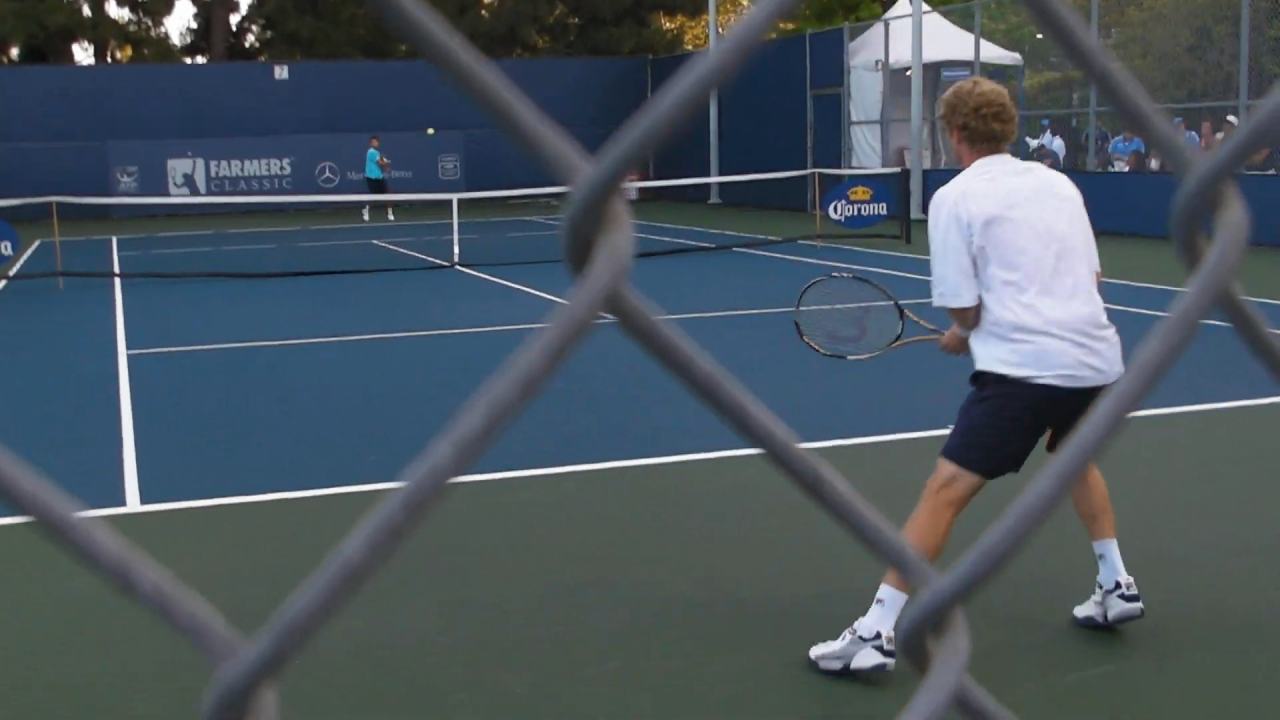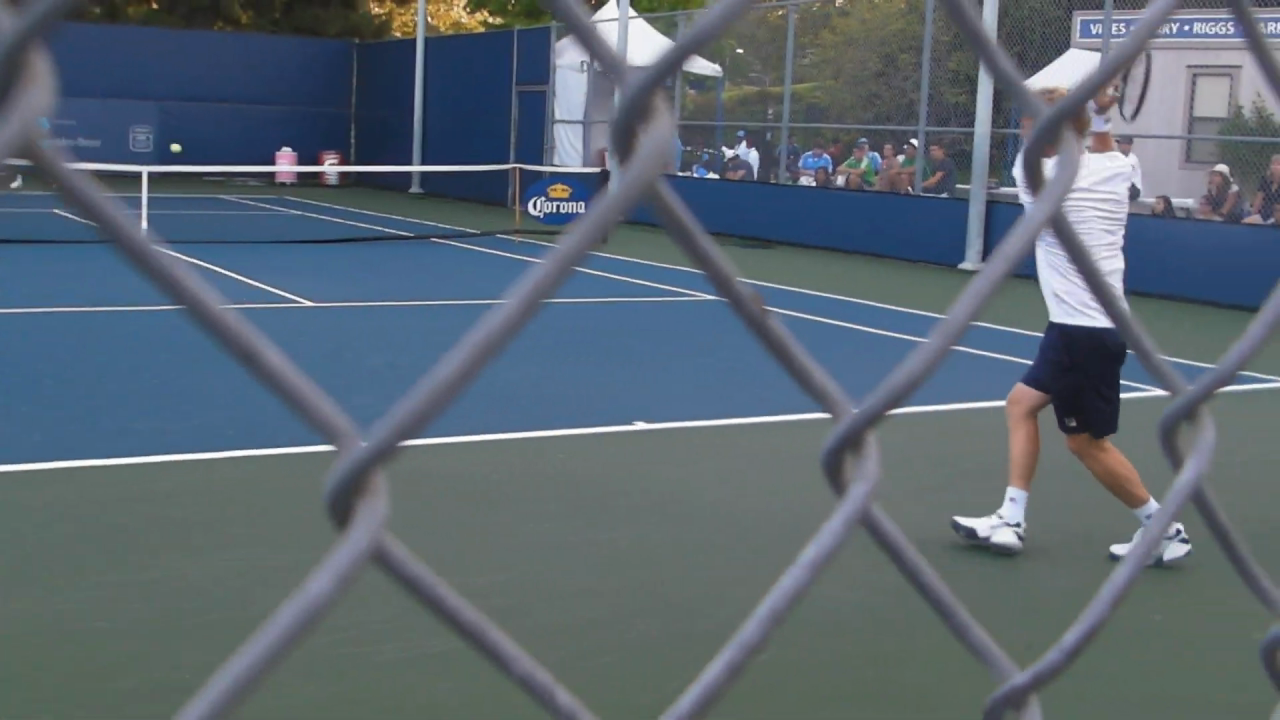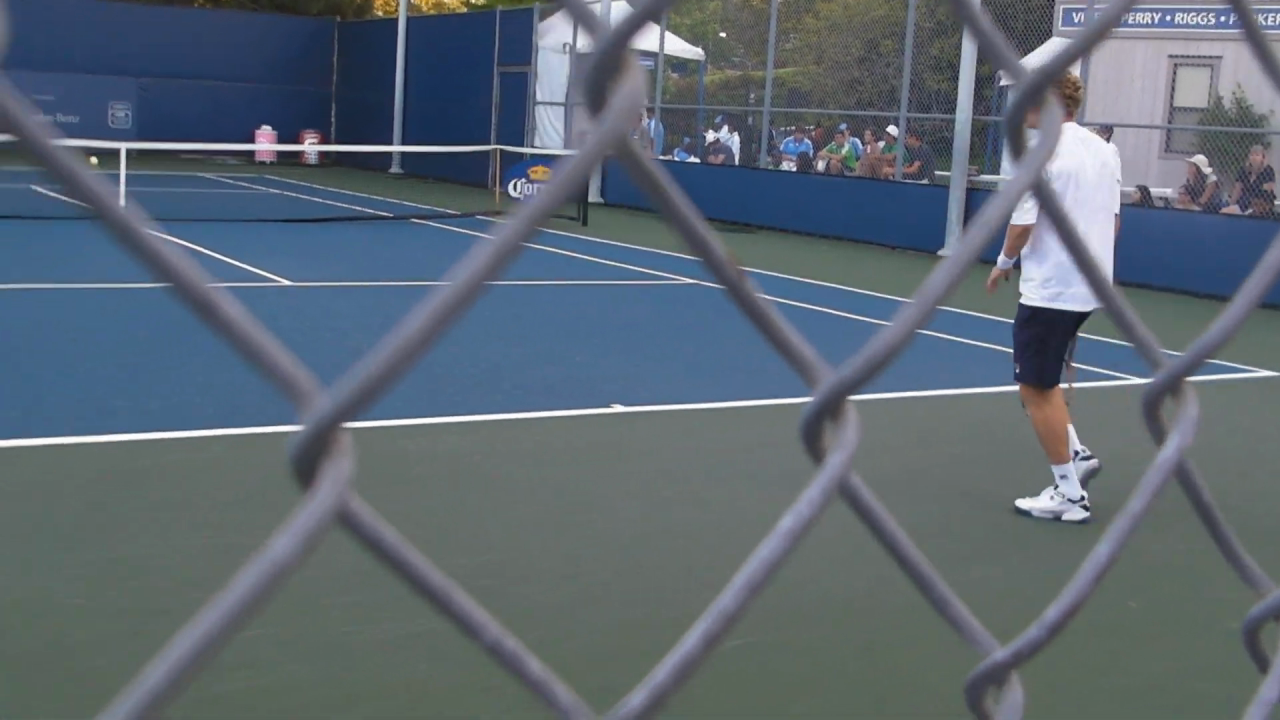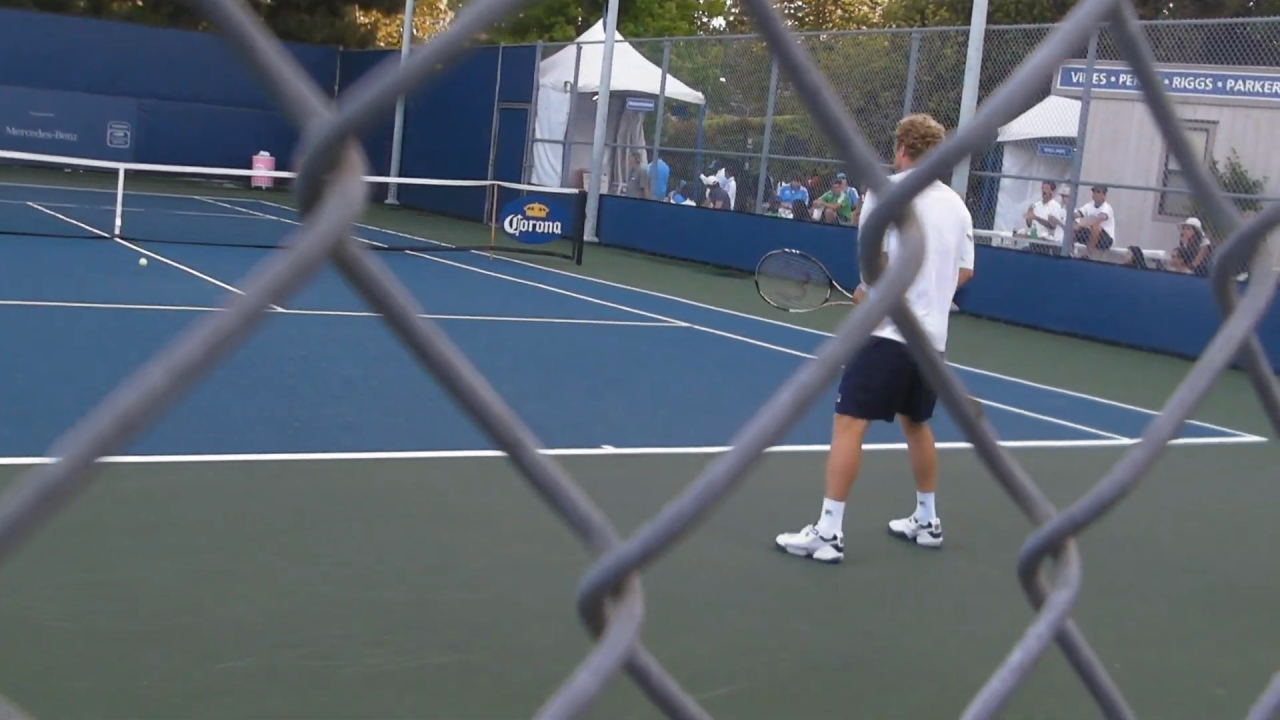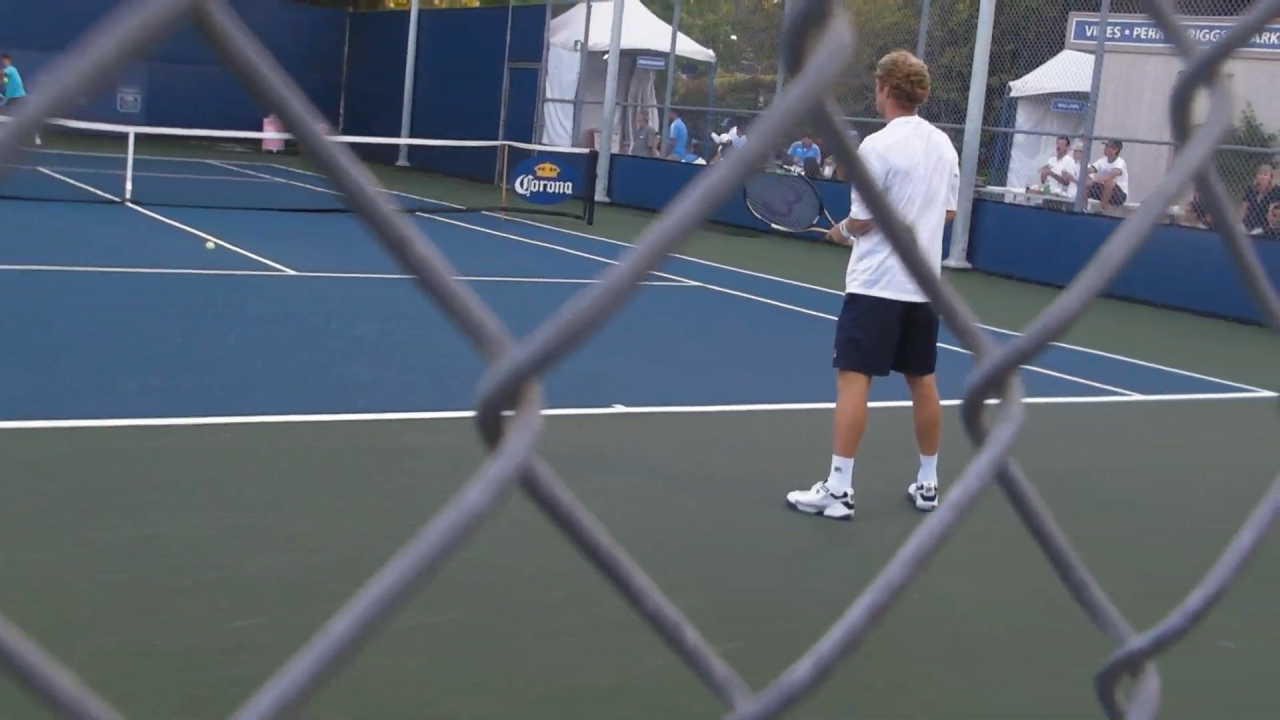
dt=1s
person 1, frame 1
left shoulder: (953, 200)
right shoulder: (1060, 184)
left elbow: (964, 310)
right elbow: (1089, 274)
left wrist: (959, 338)
left hip: (1021, 370)
right hip: (1099, 364)
left knee: (944, 494)
left ankle: (876, 633)
right ankle: (1116, 583)
person 1, frame 2
left shoulder: (1034, 175)
right shoulder: (1117, 171)
right wrist: (1099, 117)
left hip: (1082, 328)
right hip: (1099, 321)
left knee: (1087, 439)
right knee: (1022, 404)
left ankle: (1163, 531)
right ankle: (1009, 521)
person 1, frame 3
right shoulder: (1103, 150)
left elbow: (1024, 223)
right elbow: (1108, 218)
left wrist: (1003, 263)
left hip: (1051, 290)
right hip: (1084, 286)
left knee: (1035, 391)
right knee: (1036, 373)
left ankle: (1070, 495)
right ankle: (1077, 453)
person 1, frame 4
right shoulder: (956, 204)
right elbow: (961, 271)
left wrist: (870, 290)
left hip: (887, 328)
right hip: (931, 334)
left knee: (849, 424)
right knee: (916, 425)
left ankle: (829, 532)
right ankle: (926, 520)
person 1, frame 5
left shoulder: (878, 145)
right shoulder: (944, 145)
left elbow: (863, 220)
right elbow: (947, 211)
left wrist: (843, 230)
left hip: (877, 283)
right hip: (924, 285)
left knee: (853, 379)
right knee: (923, 381)
left ankle: (838, 489)
right ankle: (929, 484)
